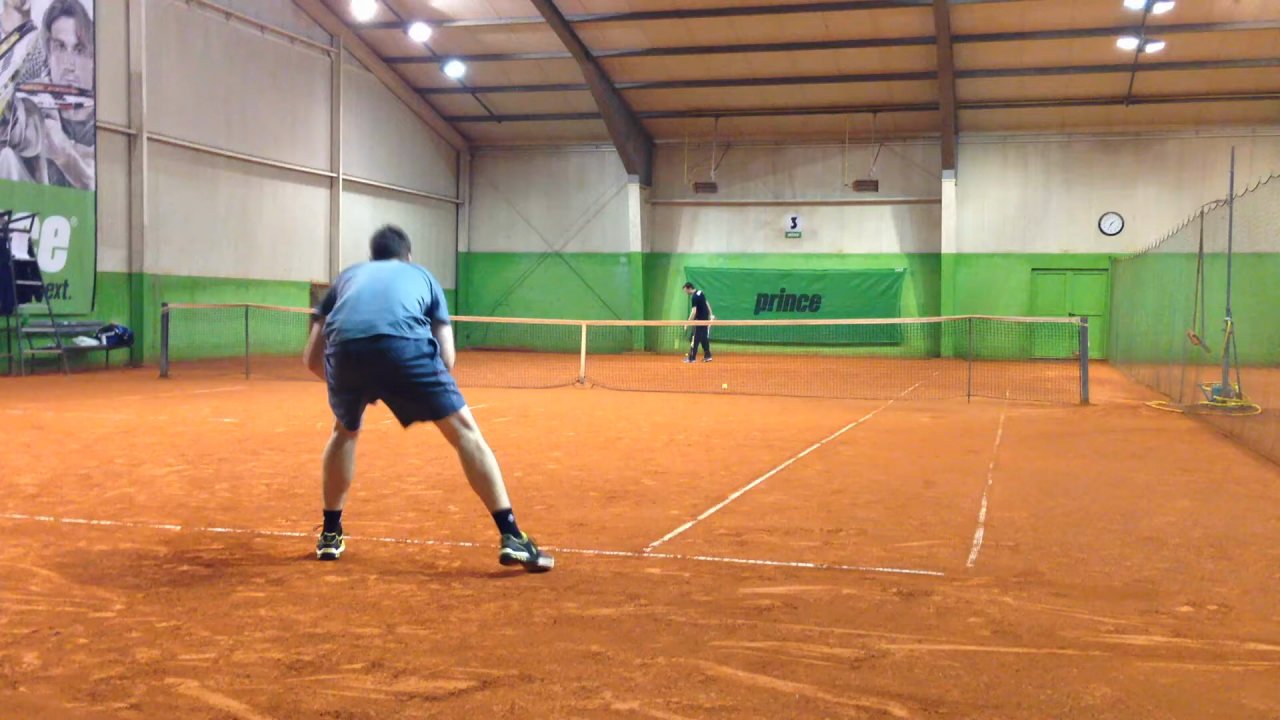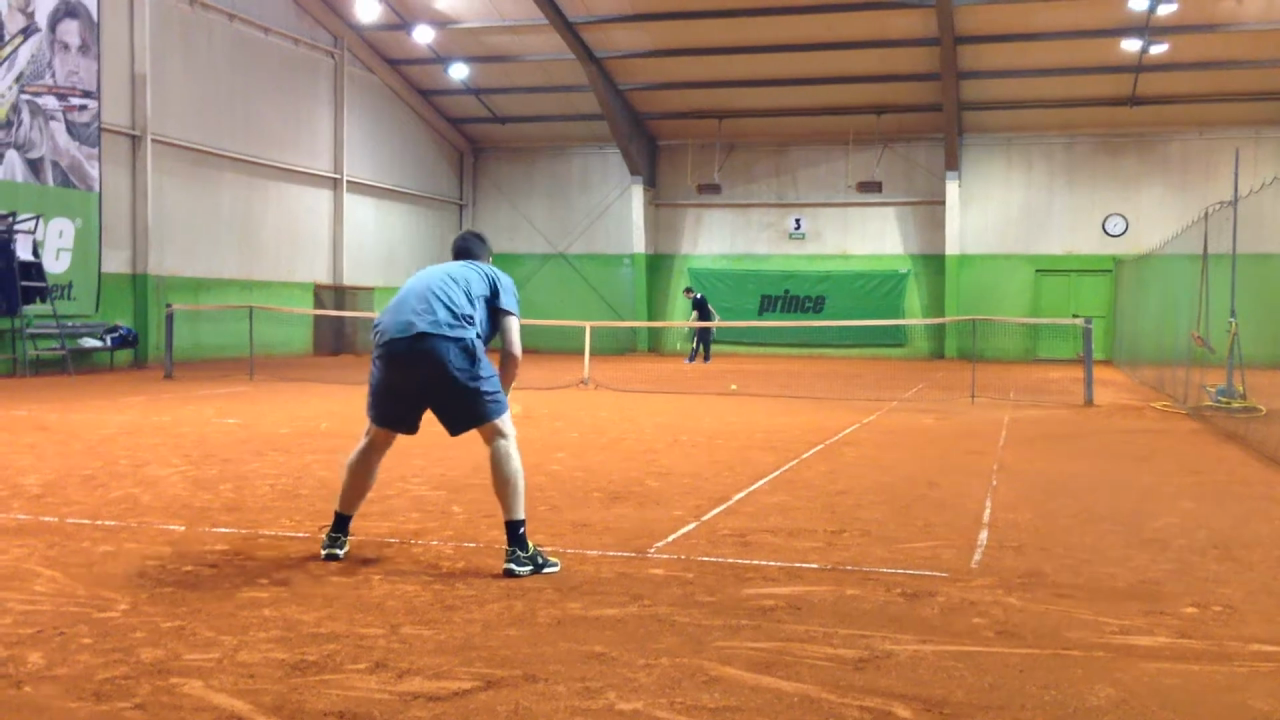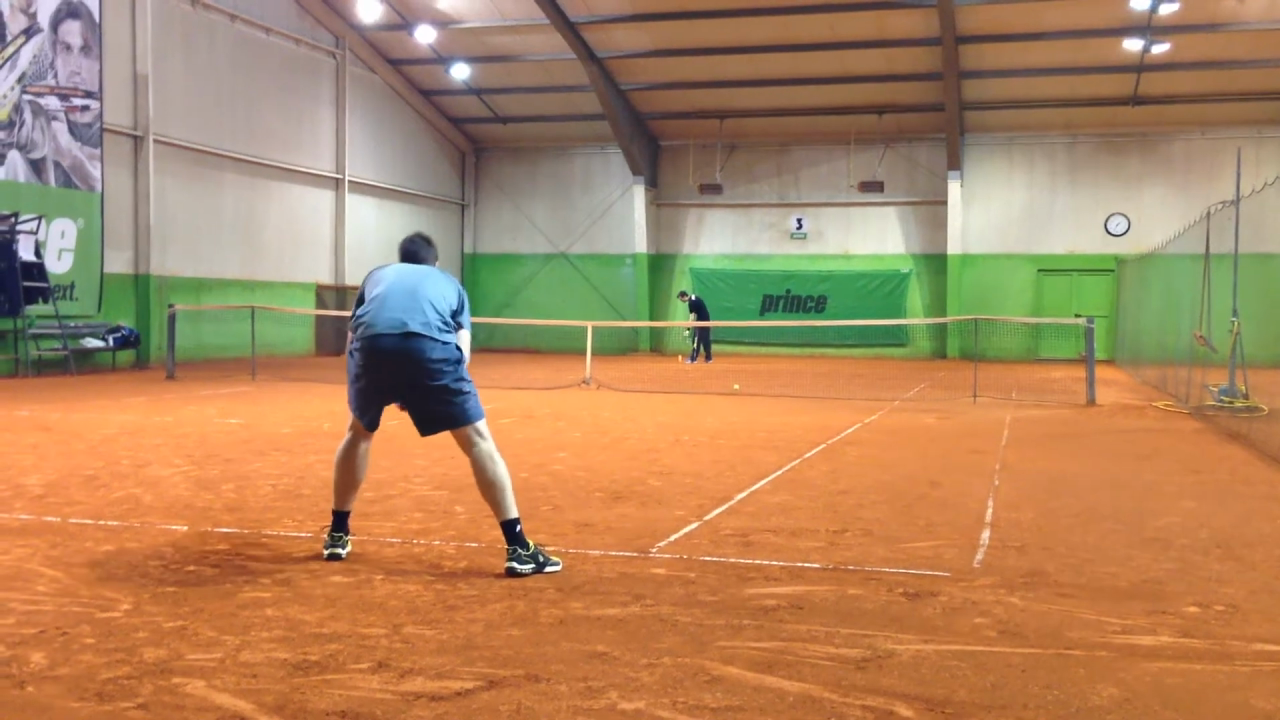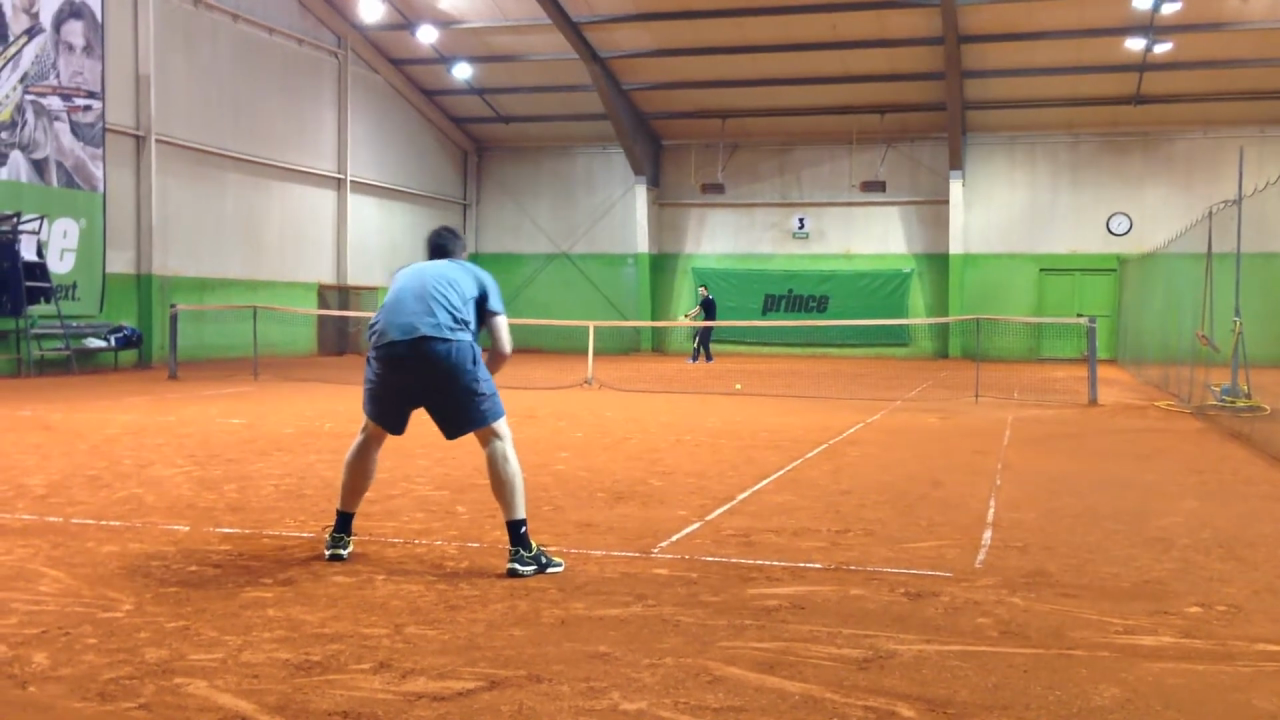
dt=0.7s
person 1, frame 1
left shoulder: (347, 276)
right shoulder: (422, 276)
left elbow: (313, 358)
right elbow: (447, 357)
left wrist: (355, 386)
right wrist: (411, 398)
left hip: (345, 346)
right hip: (404, 344)
left knee: (344, 432)
right knee: (465, 431)
left ankle: (330, 534)
right ankle: (511, 537)
person 1, frame 2
left shoulder: (426, 274)
right shoulder: (497, 278)
right elbow: (513, 351)
right wrist: (500, 393)
left hip: (391, 344)
right hip: (447, 343)
left knee: (376, 439)
right knee: (502, 436)
left ankle: (336, 535)
right ankle: (518, 550)
person 1, frame 3
left shoulder: (376, 275)
right shoulder: (449, 283)
left elbow: (350, 342)
right elbow: (463, 351)
left wrist: (387, 390)
right wrist: (422, 392)
left hip: (372, 342)
right hip: (430, 345)
left knee: (359, 432)
right knee: (477, 439)
left ankle: (337, 534)
right ankle: (518, 549)
person 1, frame 4
left shoulder: (404, 273)
right shoulder: (477, 275)
right elbow: (503, 348)
right wrist: (478, 384)
left hip: (388, 345)
right hip: (446, 345)
left knee: (371, 435)
right knee: (497, 437)
left ankle: (340, 534)
right ankle: (521, 549)
